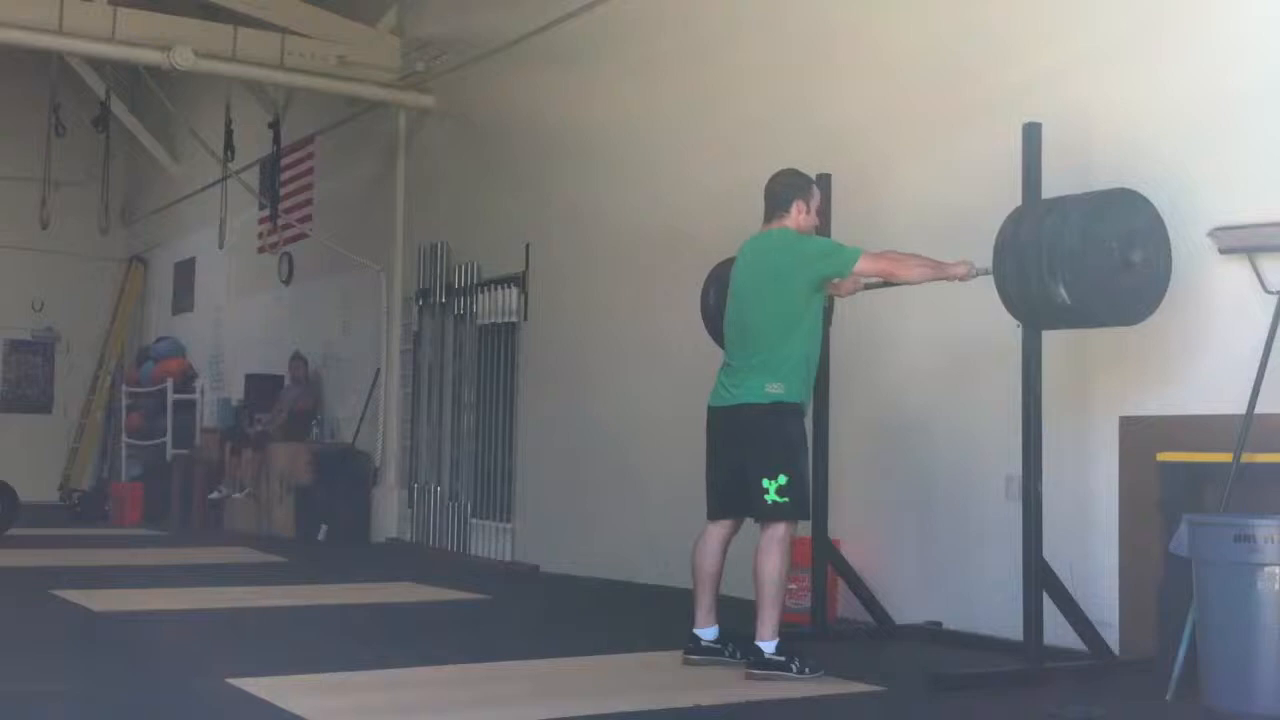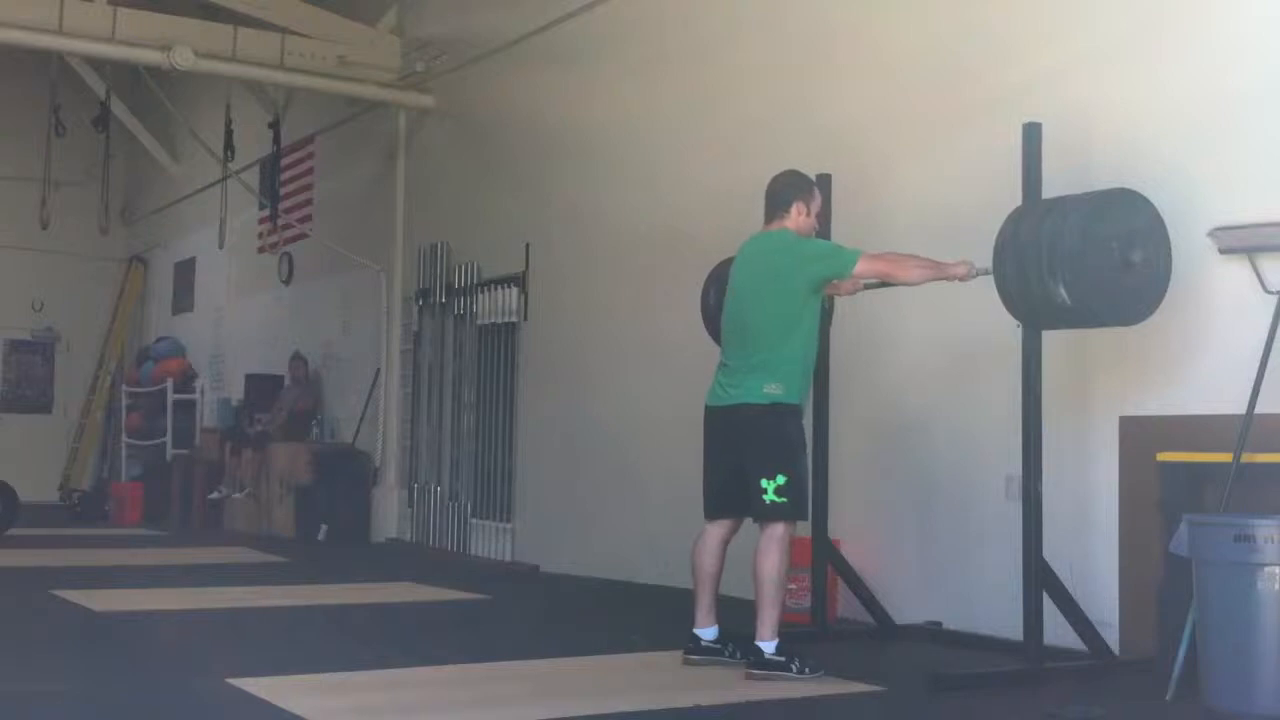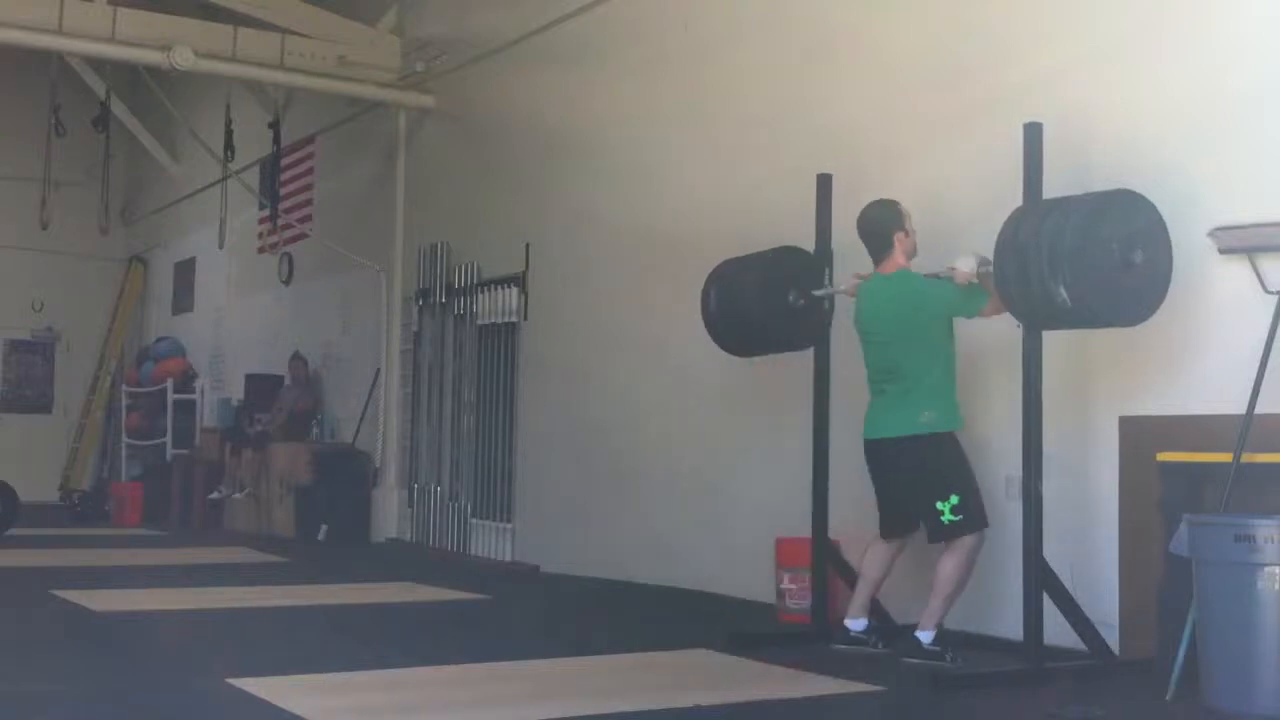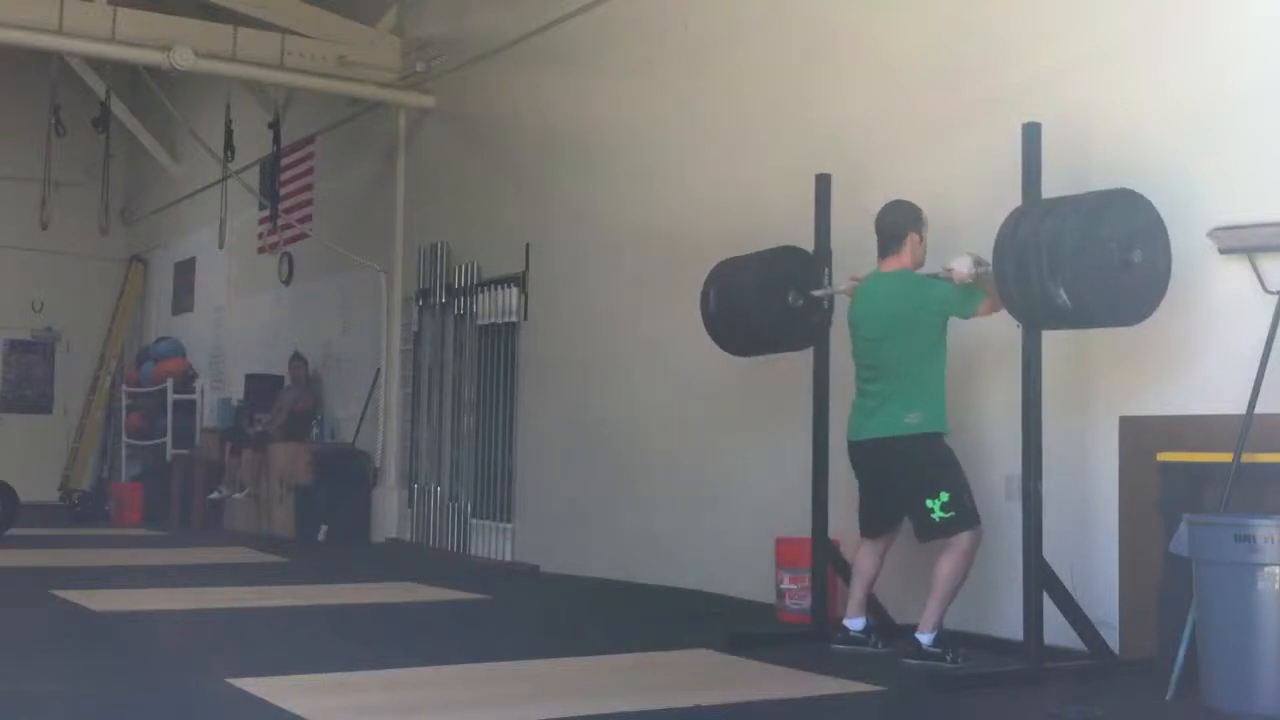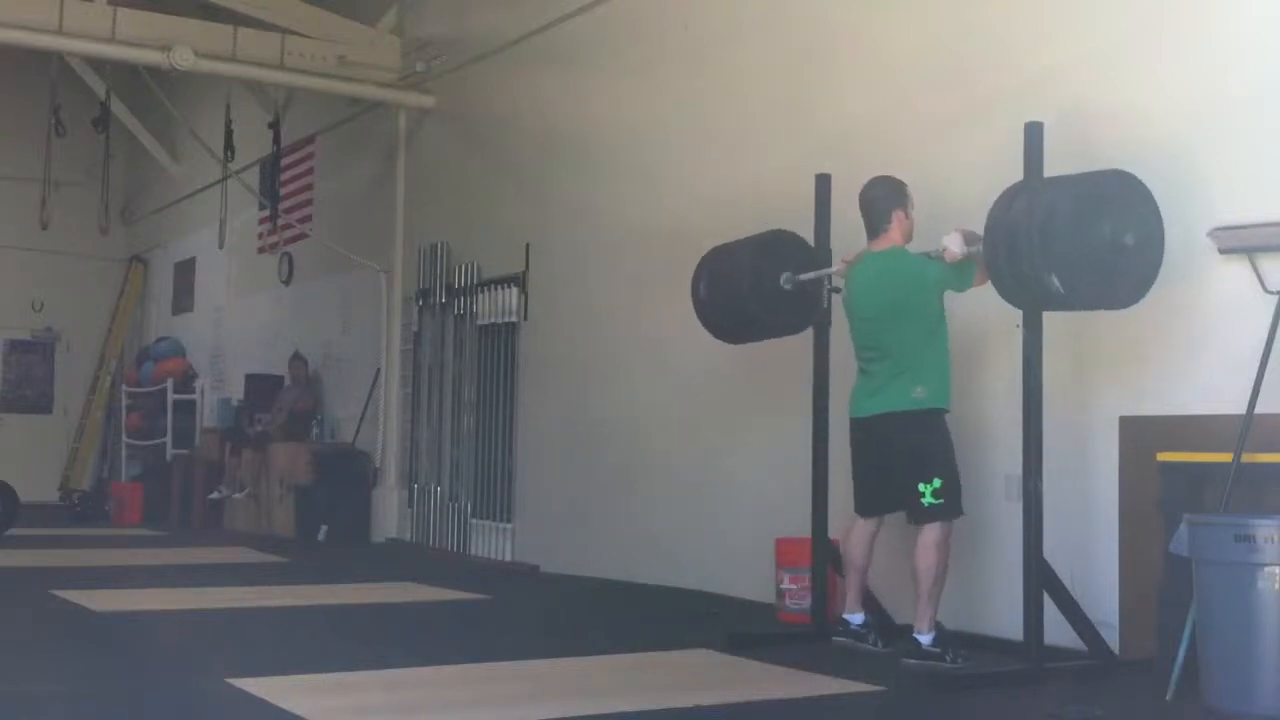
dt=0.7s
person 1, frame 1
left shoulder: (752, 251)
right shoulder: (802, 250)
right elbow: (889, 265)
left wrist: (830, 289)
right wrist: (949, 270)
left hip: (729, 406)
right hip: (769, 408)
left knee: (722, 521)
right knee: (777, 524)
left ankle: (704, 636)
right ankle: (768, 650)
person 1, frame 2
left shoulder: (751, 252)
right shoulder: (801, 251)
right elbow: (888, 267)
left wrist: (830, 288)
right wrist: (950, 270)
left hip: (725, 407)
right hip: (767, 409)
left knee: (720, 521)
right knee: (777, 525)
left ankle: (703, 636)
right ankle: (767, 651)
person 1, frame 3
left shoulder: (866, 299)
right shoulder: (931, 292)
right elbow: (1000, 304)
right wrist: (977, 275)
left hip: (881, 437)
right hip: (925, 437)
left knee: (893, 534)
right knee: (965, 536)
left ankle: (855, 626)
right ankle: (924, 639)
person 1, frame 4
left shoulder: (862, 296)
right shoulder: (927, 292)
right elbow: (993, 303)
right wrist: (972, 274)
left hip: (864, 437)
right hip: (912, 437)
left knee: (878, 533)
right knee: (963, 534)
left ankle: (852, 625)
right ankle: (925, 639)
person 1, frame 5
left shoulder: (855, 276)
right shoulder: (920, 269)
right elbow: (981, 273)
right wrist: (966, 249)
left hip: (866, 414)
right hip: (913, 413)
left knee: (866, 516)
right knee: (934, 523)
left ankle: (853, 619)
right ankle: (924, 639)
